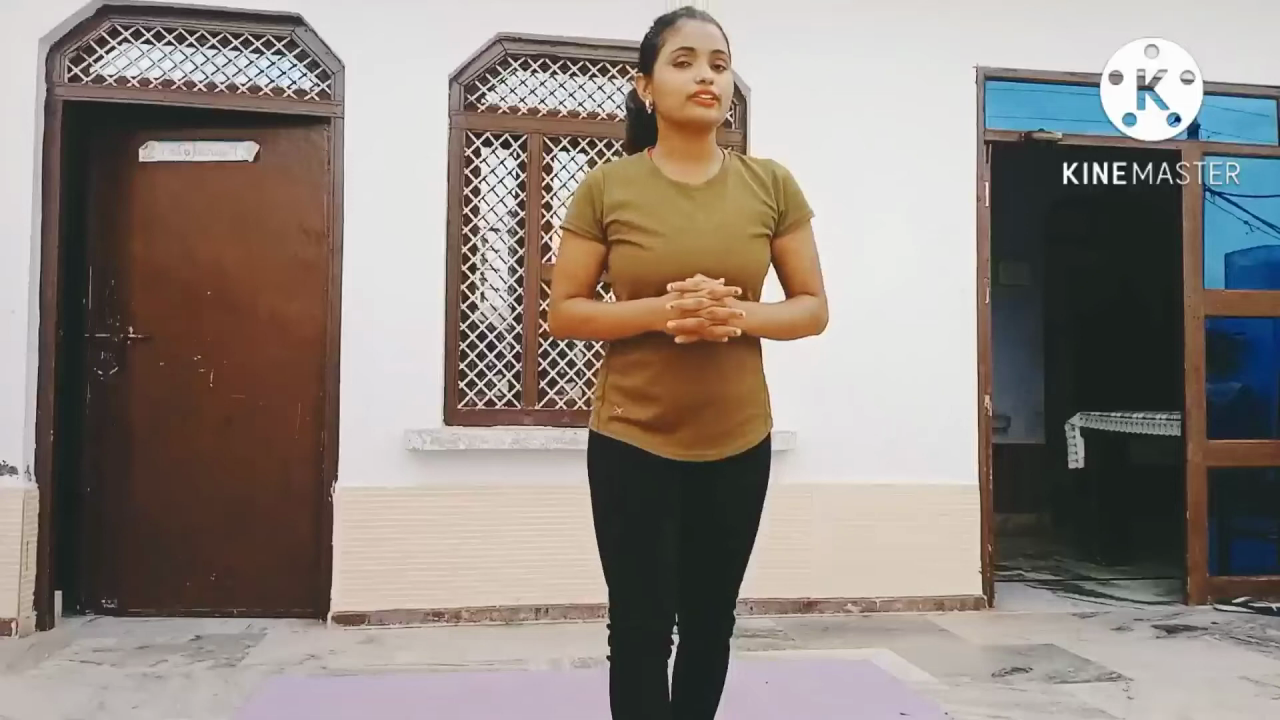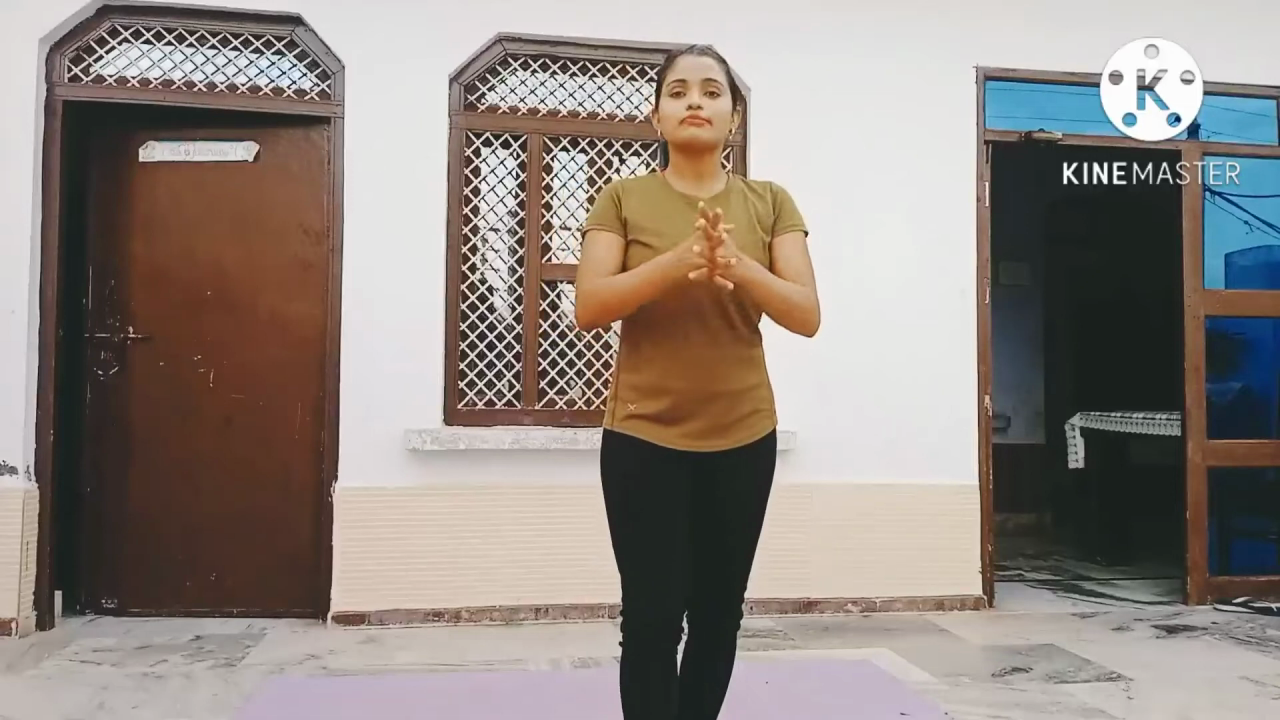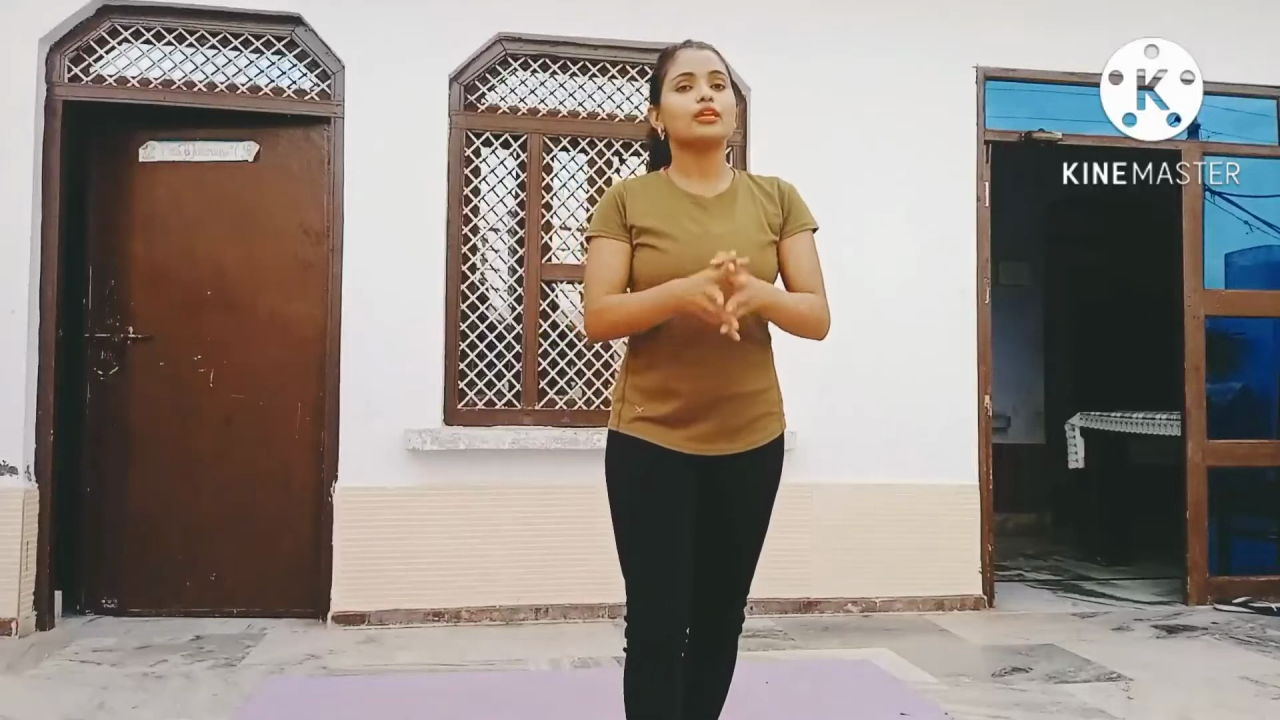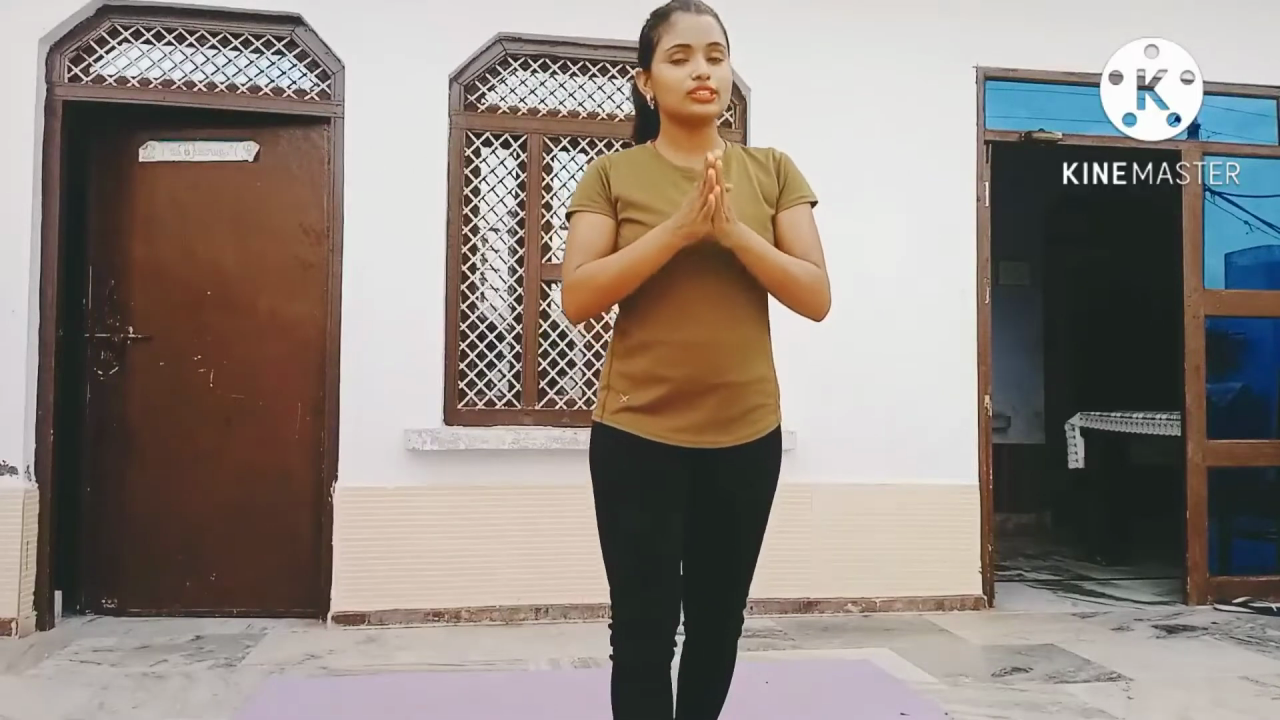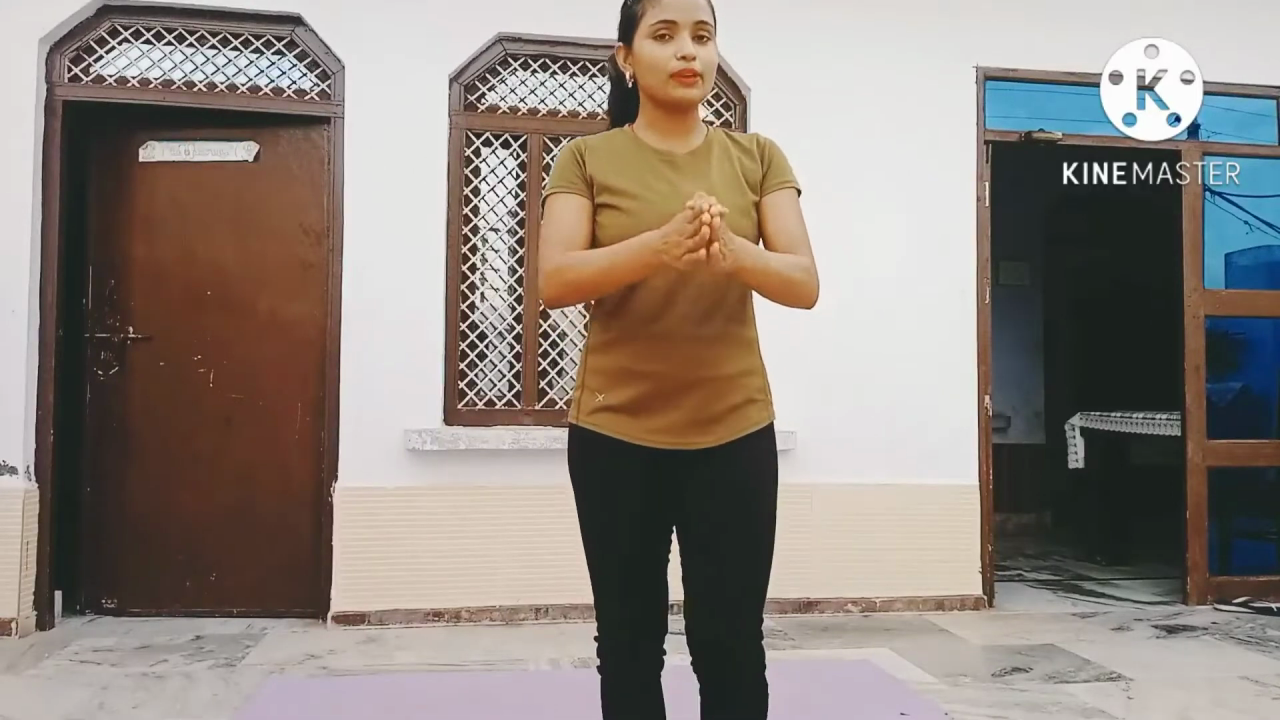
dt=0.5s
person 1, frame 1
left shoulder: (772, 186)
right shoulder: (605, 188)
left elbow: (813, 307)
right elbow: (563, 313)
left wrist: (741, 316)
right wrist: (659, 311)
left hip: (737, 447)
right hip: (631, 443)
left knee: (710, 622)
right knee: (641, 629)
person 1, frame 2
left shoulder: (770, 202)
right shoulder: (621, 198)
left elbow: (809, 316)
right elbow: (588, 308)
left wrist: (738, 264)
right wrist: (680, 259)
left hip: (743, 439)
right hip: (643, 439)
left knee: (718, 614)
right knee: (652, 619)
person 1, frame 3
left shoulder: (777, 199)
right shoulder: (625, 200)
left elbow: (817, 318)
right elbow: (596, 320)
left wrist: (752, 293)
right wrist: (684, 292)
left hip: (751, 442)
right hip: (650, 442)
left knee: (719, 620)
right knee: (656, 625)
person 1, frame 4
left shoulder: (772, 172)
right shoulder: (611, 175)
left elbow: (817, 297)
right elbow: (576, 298)
left wrist: (735, 230)
right wrist: (676, 229)
left hip: (746, 436)
right hip: (636, 435)
left knee: (717, 623)
right knee: (643, 632)
person 1, frame 5
left shoulder: (757, 157)
right shoulder: (585, 158)
left elbow: (805, 285)
right elbow: (552, 282)
left wrist: (729, 247)
right wrist: (665, 242)
left hip: (734, 433)
right hip: (615, 435)
left knee: (731, 651)
right knee: (629, 647)
